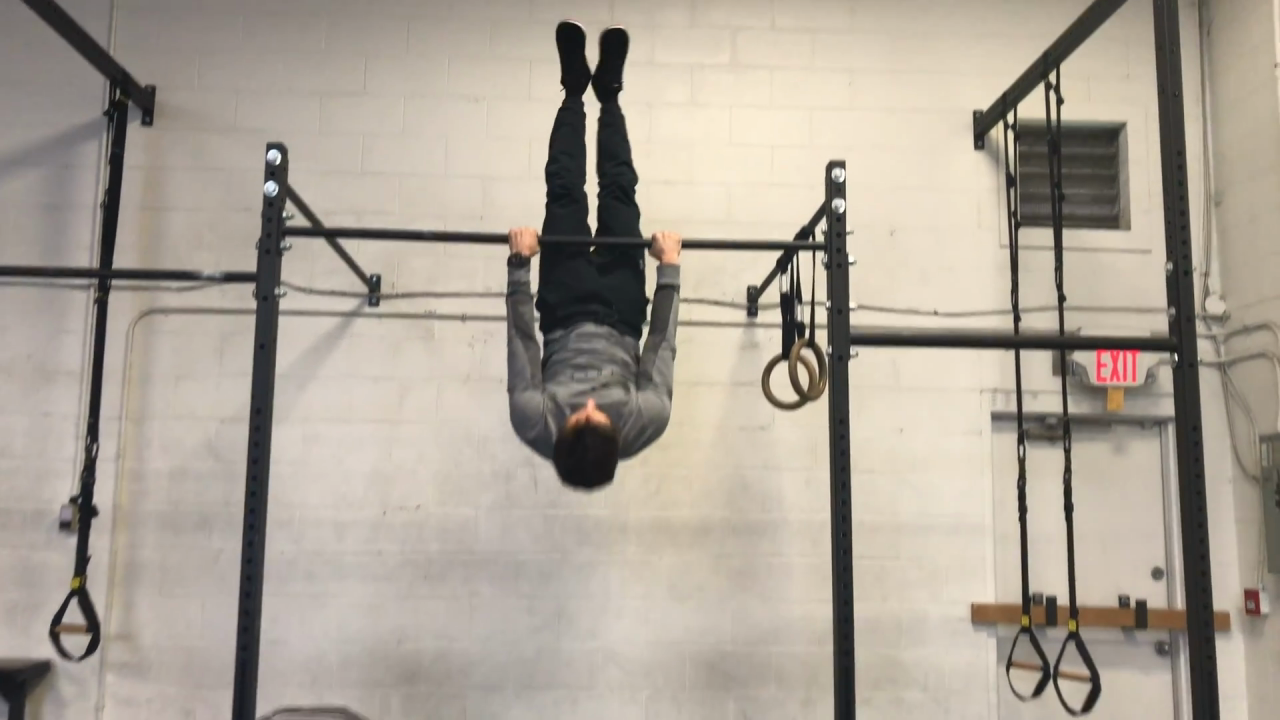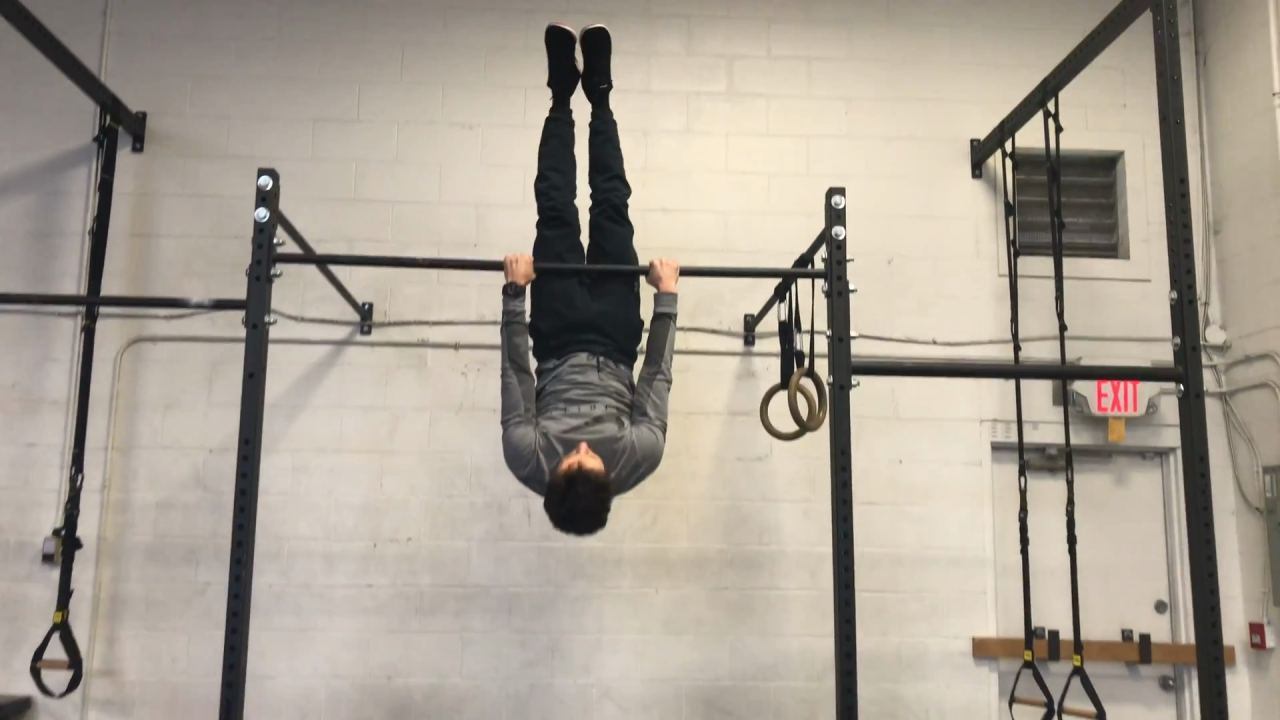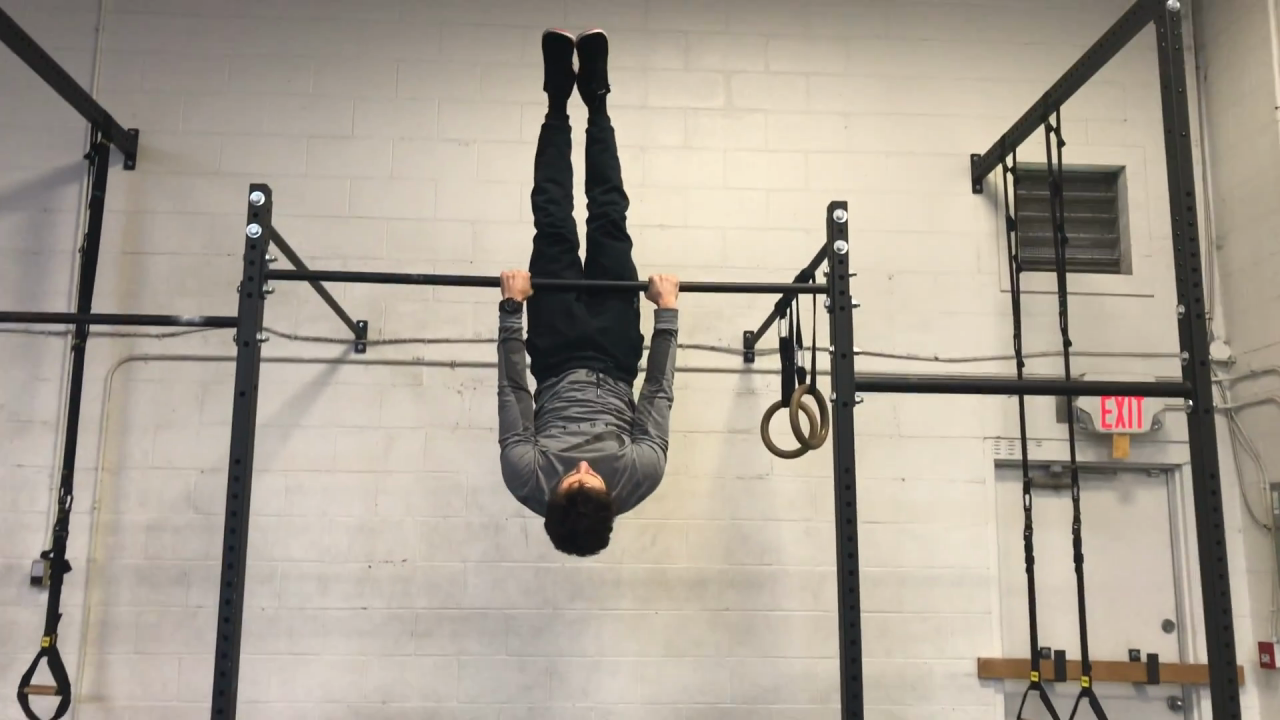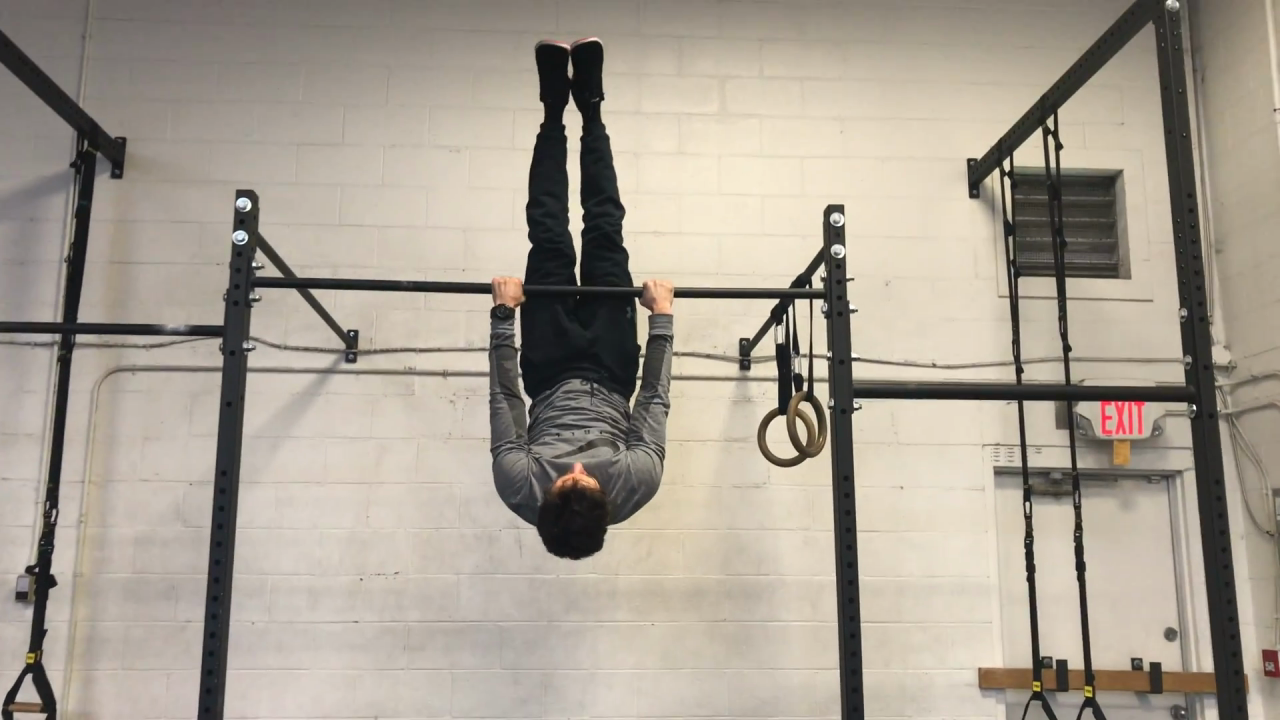
dt=0.2s
person 1, frame 1
left shoulder: (535, 428)
right shoulder: (643, 426)
left elbow: (521, 338)
right elbow: (662, 344)
left wrist: (519, 263)
right wrist: (669, 268)
left hip: (565, 318)
right hip: (617, 321)
left knee: (564, 197)
right knee: (618, 198)
left ankle: (575, 90)
right ankle: (608, 94)
person 1, frame 2
left shoulder: (528, 462)
right shoulder: (638, 459)
left elbow: (515, 371)
right elbow: (657, 373)
left wrist: (515, 292)
right wrist: (666, 296)
left hip: (558, 343)
right hip: (613, 344)
left knee: (556, 217)
right knee: (610, 212)
left ankle: (563, 94)
right ankle: (598, 94)
person 1, frame 3
left shoulder: (527, 482)
right shoulder: (640, 478)
left elbow: (512, 390)
right elbow: (658, 392)
left wrist: (511, 309)
right wrist: (666, 312)
left hip: (558, 361)
right hip: (611, 364)
left knee: (554, 232)
right knee: (608, 228)
left ankle: (560, 100)
right ankle: (594, 99)
person 1, frame 4
left shoulder: (520, 491)
right shoulder: (636, 486)
left elbow: (504, 397)
right elbow: (655, 398)
left wrist: (503, 315)
right wrist: (661, 319)
left hip: (552, 377)
right hip: (607, 379)
left knee: (550, 248)
right knee: (604, 246)
left ankle: (556, 110)
right ankle: (589, 109)
